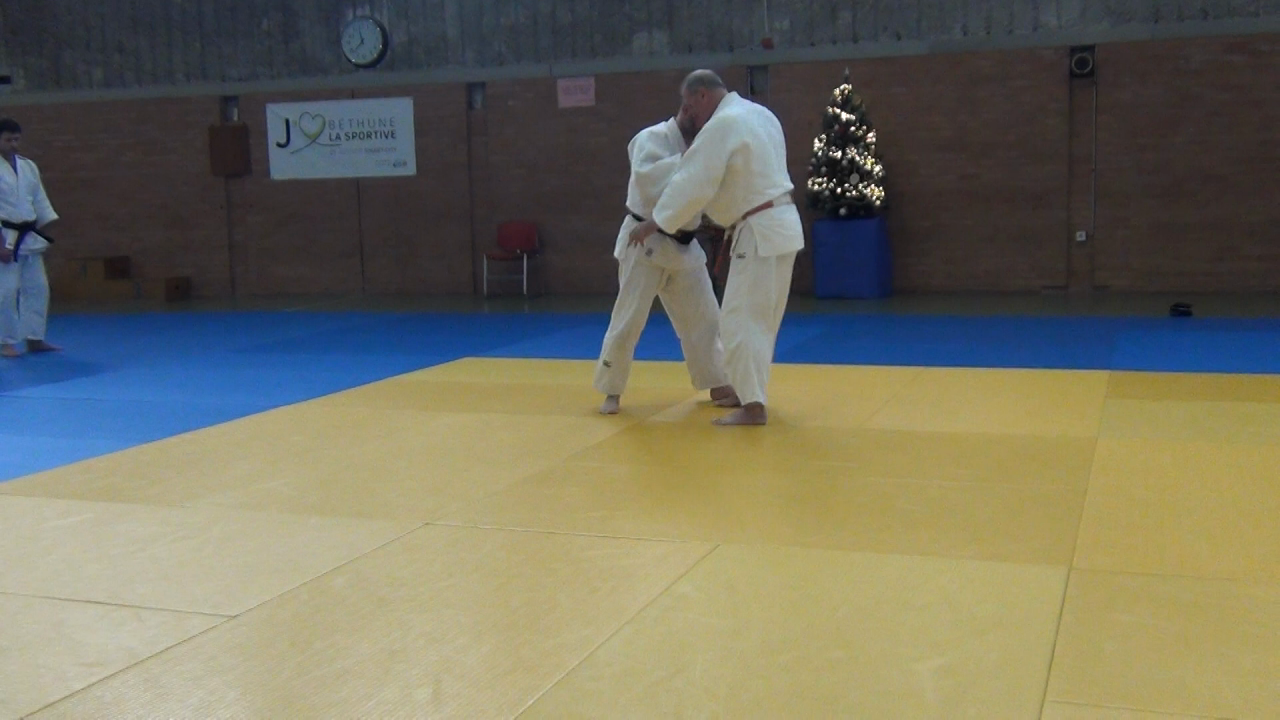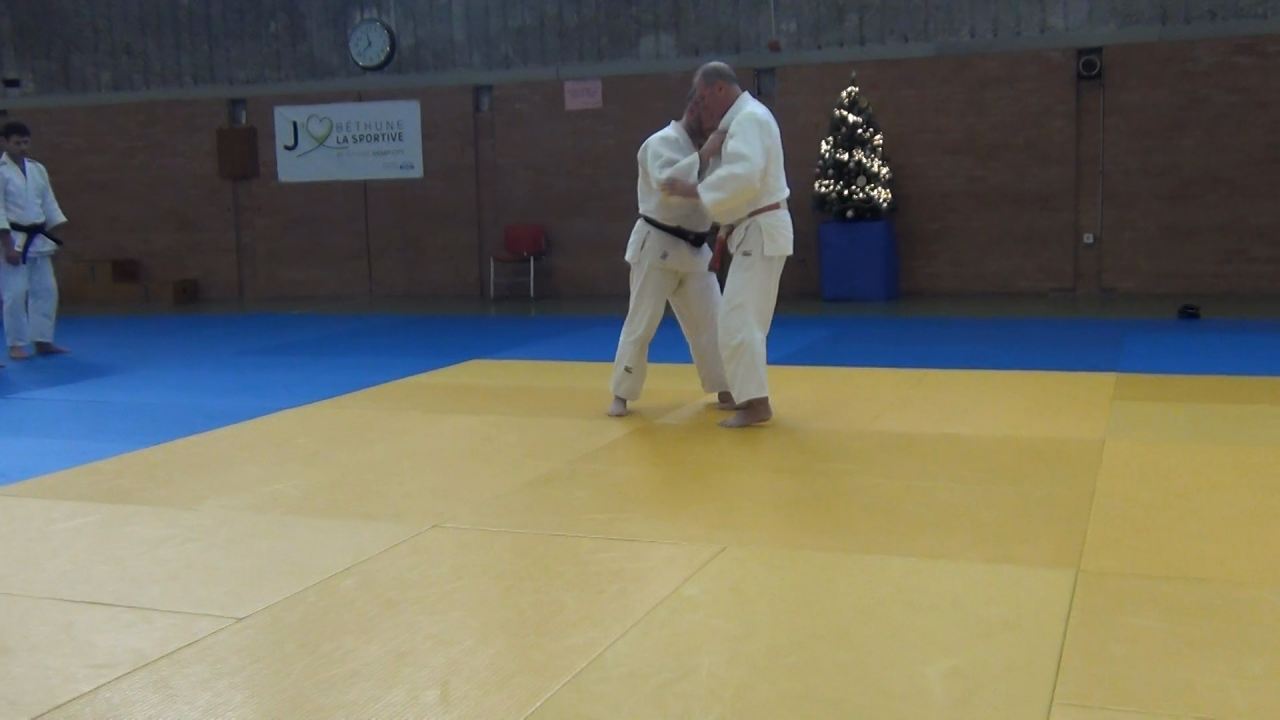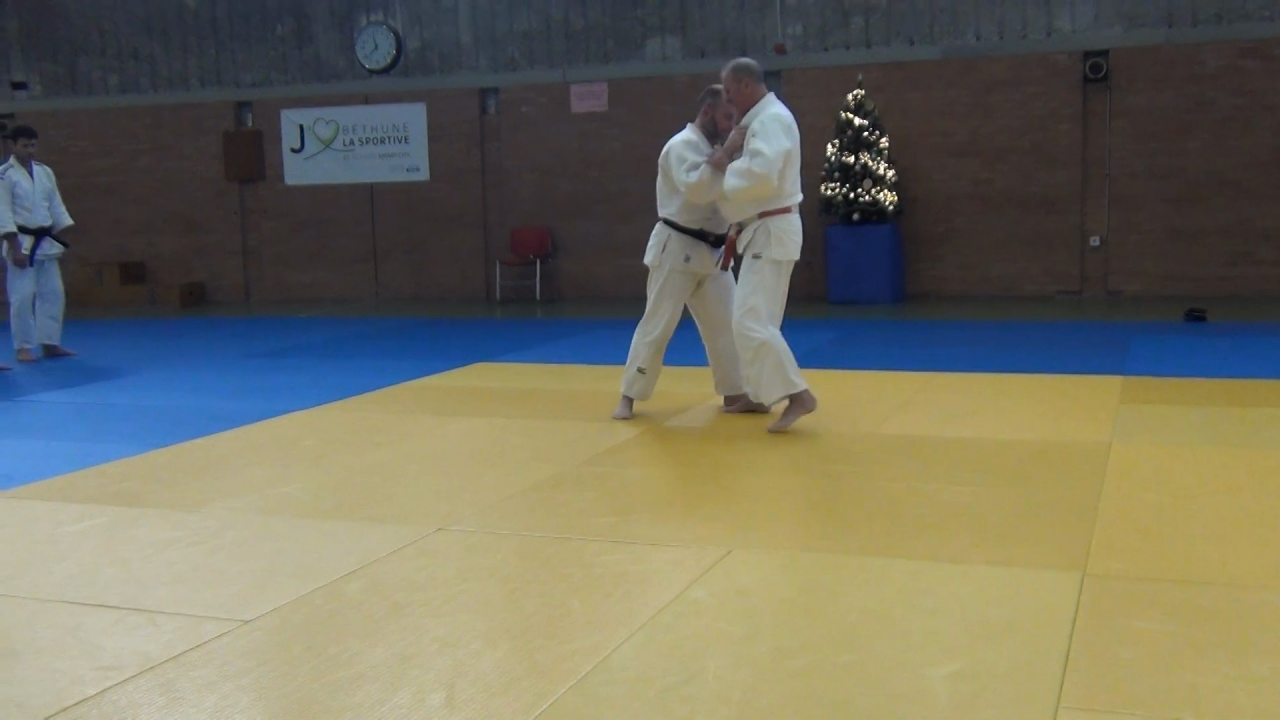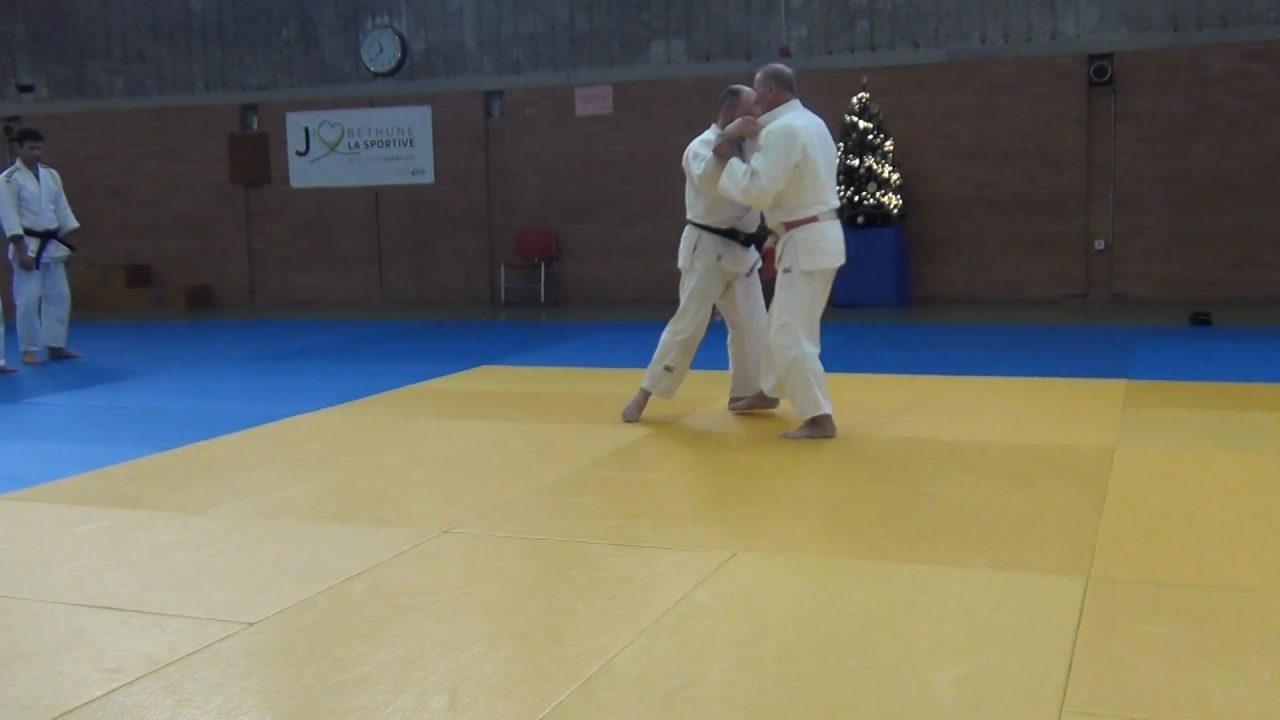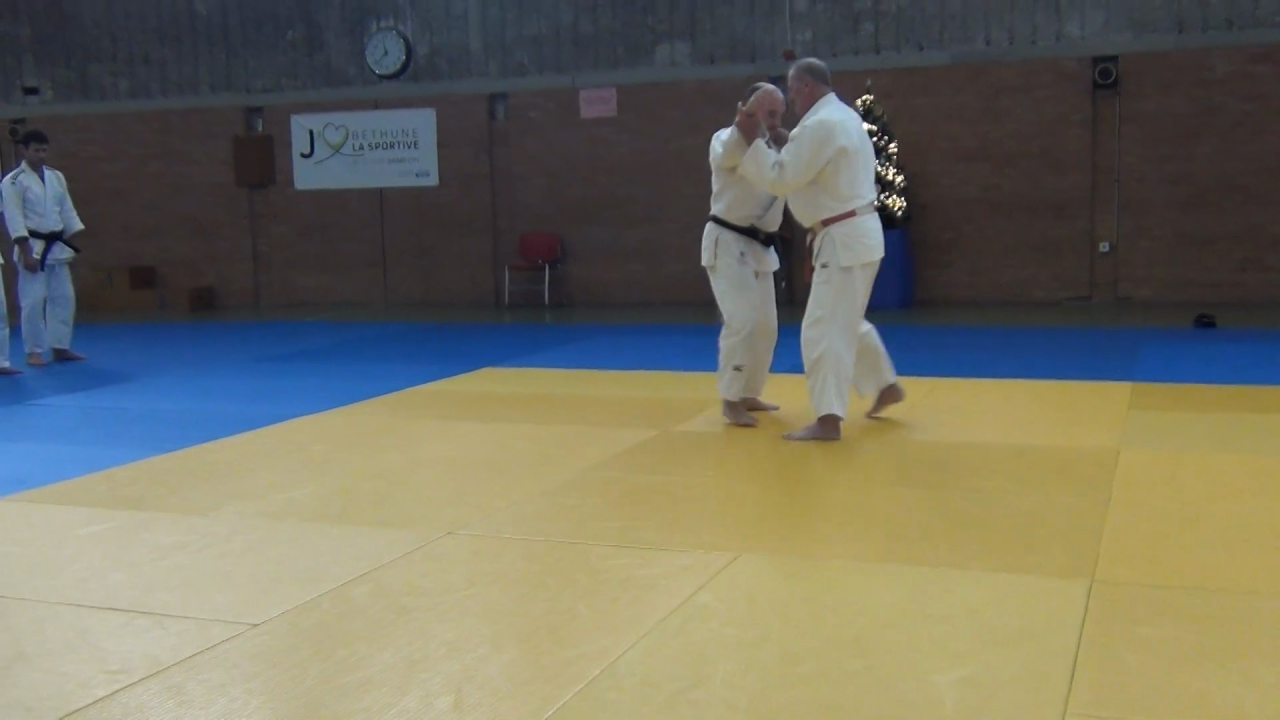
dt=0.2s
person 1, frame 1
left shoulder: (723, 124)
right shoulder: (760, 114)
left elbow: (693, 184)
left wrist: (654, 223)
left hip: (761, 231)
right hip: (777, 224)
left knee: (740, 319)
right knee: (759, 317)
left ankle: (752, 406)
right ankle: (750, 392)
person 1, frame 2
left shoulder: (749, 118)
right shoulder: (743, 117)
left elbow: (741, 176)
right elbow: (737, 170)
left wrist: (693, 190)
left hip: (760, 230)
right hip: (755, 228)
left knee: (736, 319)
right knee: (746, 319)
left ankle: (756, 402)
right ankle: (753, 397)
person 1, frame 3
left shoulder: (771, 120)
right shoulder: (766, 118)
left elbow: (761, 175)
left wrist: (726, 165)
left hip: (770, 233)
right hip: (769, 230)
left knee: (750, 322)
right knee: (756, 318)
left ankle: (799, 396)
right ankle: (757, 395)
person 1, frame 4
left shoulder: (781, 131)
right shoulder: (812, 123)
left elbow: (756, 189)
left wrist: (727, 158)
left hip: (806, 242)
right hip: (822, 235)
left knee: (788, 332)
right knee: (796, 326)
left ankle: (819, 418)
right ankle: (773, 392)
person 1, frame 5
left shoulder: (819, 125)
right shoulder: (844, 116)
left elbow: (780, 177)
left wrist: (753, 137)
left hip: (842, 238)
right hip: (861, 229)
left knee: (822, 329)
right knee: (850, 320)
left ankle: (828, 420)
right ankle: (887, 385)
person 2, frame 1
right shoulder: (651, 140)
right elbow: (649, 178)
left hip: (683, 245)
right hip: (646, 242)
left knee: (703, 316)
right knee: (628, 319)
left ankle: (718, 386)
right ankle: (610, 390)
person 2, frame 2
left shoulder: (699, 146)
right shoulder: (662, 143)
right elbow: (667, 184)
right wrist: (707, 154)
left hip: (692, 248)
right hip: (657, 245)
left knee: (709, 320)
right knee: (642, 324)
left ankle: (725, 389)
right ankle: (622, 394)
person 2, frame 3
left shoulder: (716, 148)
right shoulder: (682, 146)
right elbow: (695, 187)
right wrist: (726, 152)
left hip: (709, 250)
right hip: (675, 248)
left knee: (724, 323)
right knee: (658, 324)
left ankle: (734, 393)
right ankle: (629, 397)
person 2, frame 4
left shoulder: (749, 149)
right shoulder: (704, 145)
right elbow: (708, 178)
left hip: (742, 250)
right hip: (706, 247)
left knee: (752, 325)
right knee: (689, 325)
left ankle: (743, 393)
right ankle: (646, 392)
person 2, frame 5
left shoulder: (773, 144)
right shoulder: (727, 139)
right elbow: (729, 151)
left hip: (758, 246)
right hip: (727, 244)
left knee: (762, 323)
right knee: (744, 320)
left ankle: (742, 395)
right ankle: (735, 401)
person 3, frame 1
left shoulder: (29, 166)
left elbow: (40, 201)
left wrist: (49, 233)
left hip: (30, 237)
left knee: (37, 288)
left ankle: (34, 338)
person 3, frame 2
left shoulder: (38, 169)
left elbow: (49, 203)
left wrist: (58, 235)
left hip: (39, 239)
left knee: (46, 290)
left ankle: (43, 340)
person 3, frame 3
left shoulder: (45, 172)
left elbow: (56, 206)
left wrist: (64, 238)
left hip: (46, 242)
right hip: (22, 243)
left knee: (53, 293)
right knee: (22, 296)
left ankle: (50, 343)
right ankle: (23, 347)
person 3, frame 4
left shoulder: (51, 174)
left elbow: (62, 209)
left wrist: (70, 241)
right wrist: (21, 251)
left hip: (52, 245)
right hip: (28, 245)
left knee: (59, 296)
right knee: (28, 299)
left ankle: (55, 345)
right ankle: (29, 349)
person 3, frame 5
left shoulder: (56, 177)
left elbow: (67, 211)
left wrist: (75, 243)
right wrist: (27, 252)
left hip: (57, 247)
right hip: (33, 247)
left knee: (64, 298)
right knee: (33, 300)
left ankle: (61, 347)
right ankle: (34, 351)
